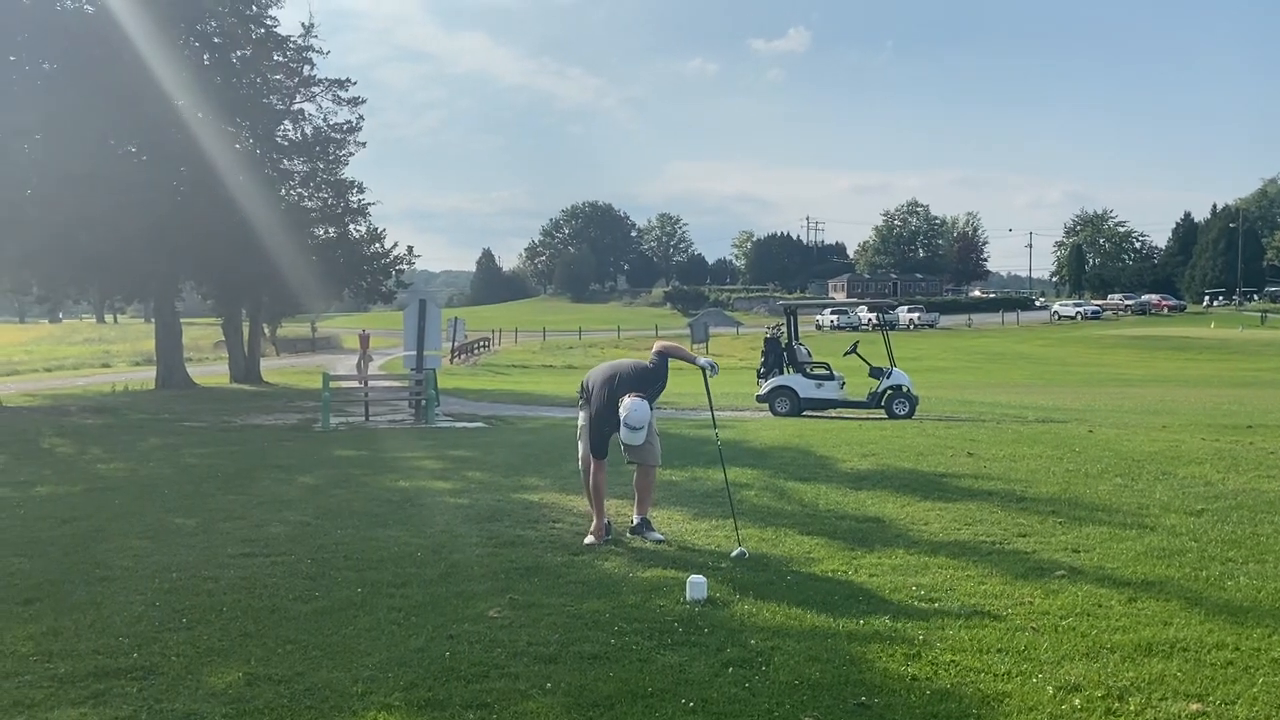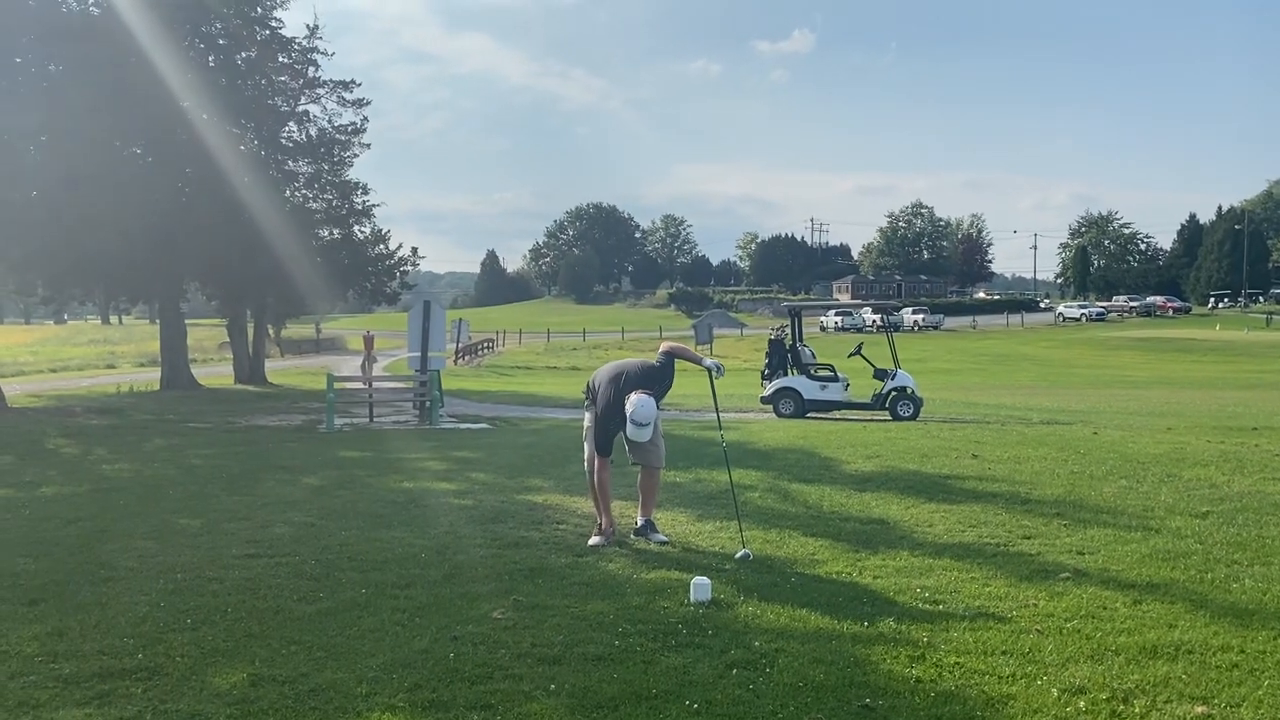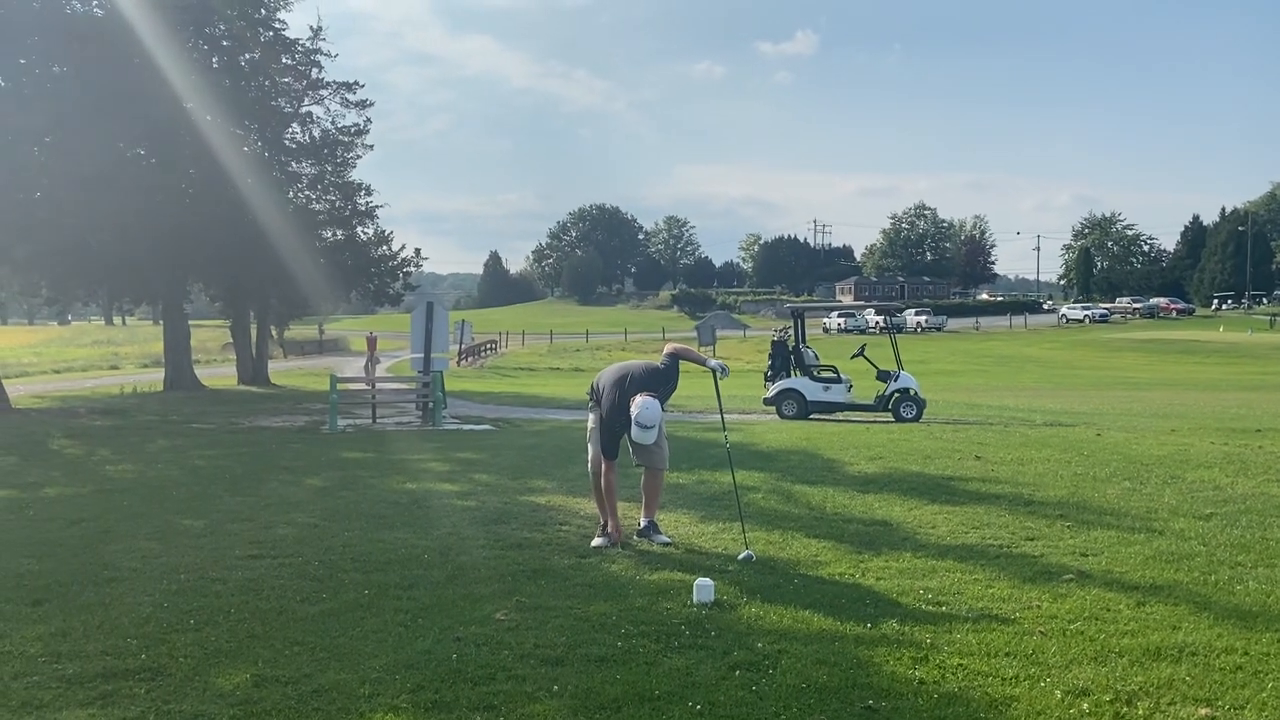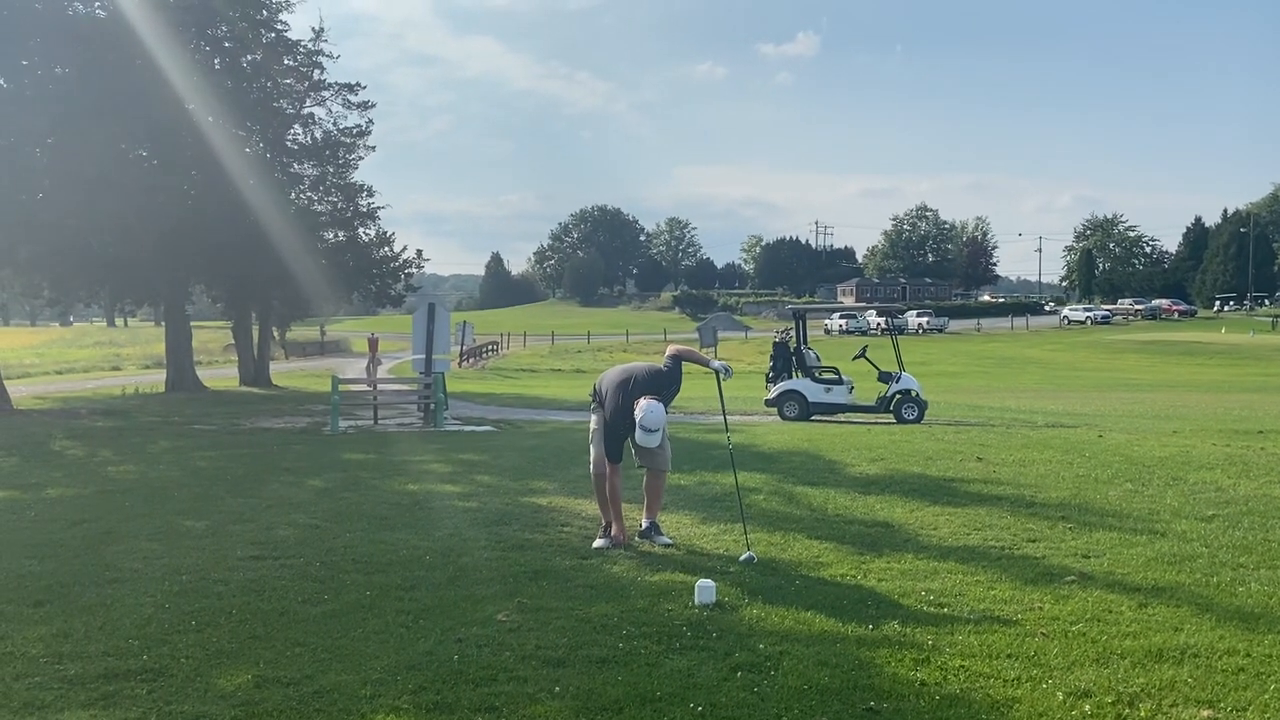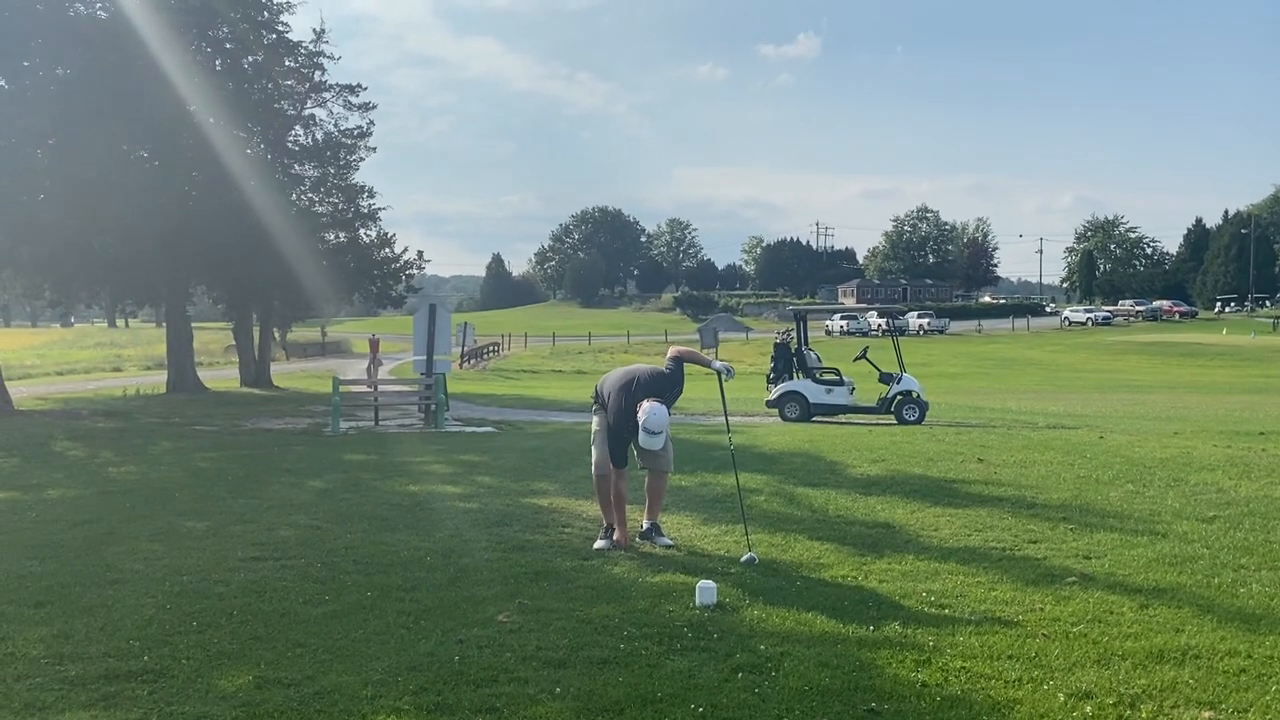
dt=0.2s
person 1, frame 1
left shoulder: (653, 377)
right shoulder: (601, 416)
left elbow: (660, 346)
right elbow: (598, 469)
left wrist: (696, 359)
right wrist: (598, 519)
left hip: (637, 399)
right hip: (593, 399)
left knee: (650, 457)
right knee: (588, 461)
left ankle: (640, 521)
right ankle: (602, 522)
person 1, frame 2
left shoulder: (660, 377)
right shoulder: (608, 414)
left elbow: (667, 346)
right elbow: (602, 466)
left wrist: (703, 360)
right wrist: (607, 515)
left hip: (643, 405)
right hip: (599, 400)
left knee: (654, 459)
right knee: (593, 462)
left ankle: (644, 522)
right ankle: (602, 523)
person 1, frame 3
left shoulder: (664, 379)
right shoulder: (612, 417)
left elbow: (671, 348)
right elbow: (609, 470)
left wrist: (707, 361)
right wrist: (613, 520)
left hip: (647, 407)
right hip: (602, 401)
left knee: (657, 461)
right knee: (597, 464)
left ankle: (647, 523)
right ankle: (606, 524)
person 1, frame 4
left shoulder: (667, 381)
right shoulder: (616, 420)
left elbow: (673, 349)
right elbow: (613, 473)
left wrist: (710, 362)
right wrist: (618, 523)
left hip: (648, 403)
right hip: (605, 403)
left knee: (660, 462)
right knee: (600, 465)
left ankle: (649, 524)
right ankle: (608, 525)
person 1, frame 5
left shoulder: (669, 384)
right shoulder: (620, 424)
left elbow: (675, 351)
right elbow: (619, 478)
left wrist: (712, 363)
right wrist: (621, 527)
right hip: (606, 404)
left knee: (662, 463)
right knee: (602, 467)
left ankle: (650, 525)
right ankle: (609, 527)
